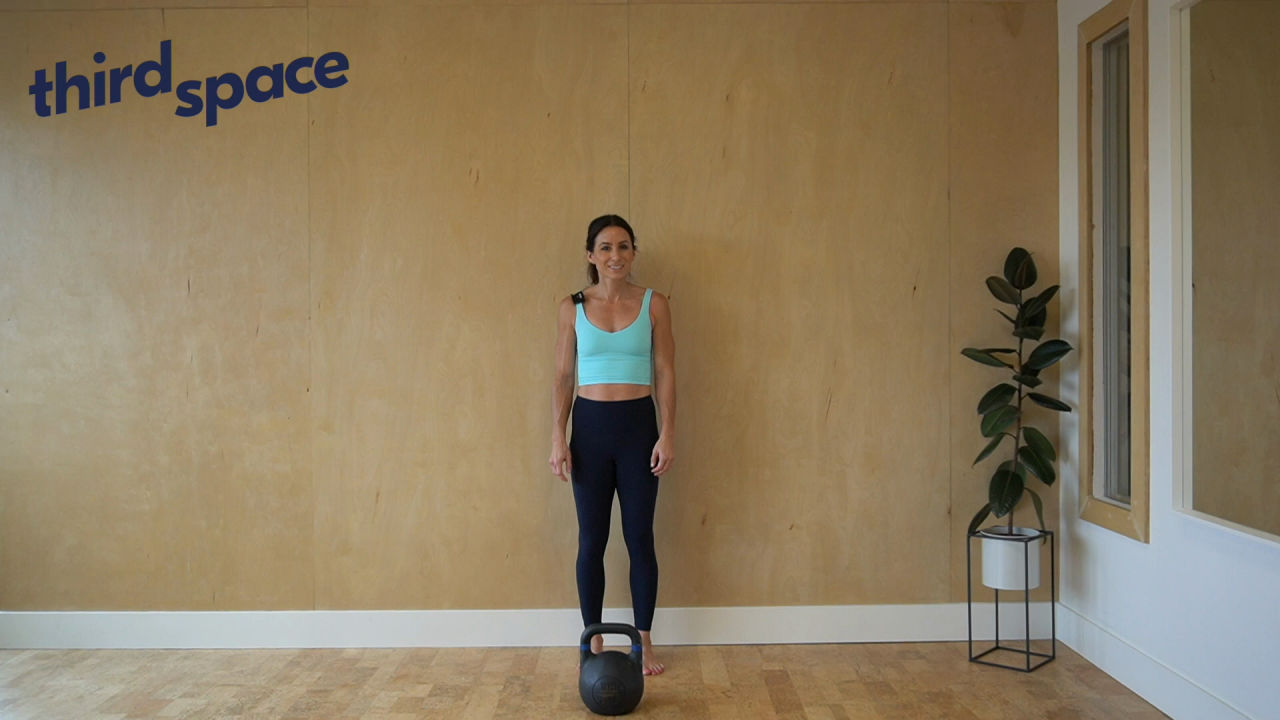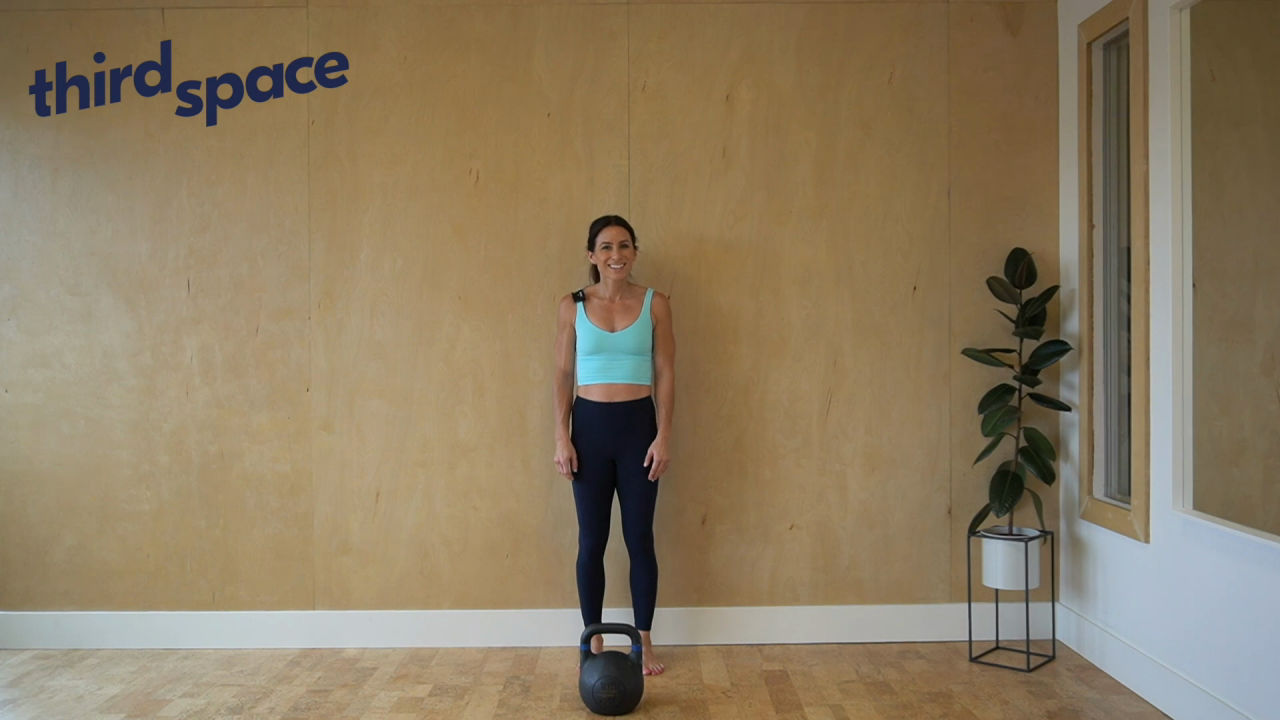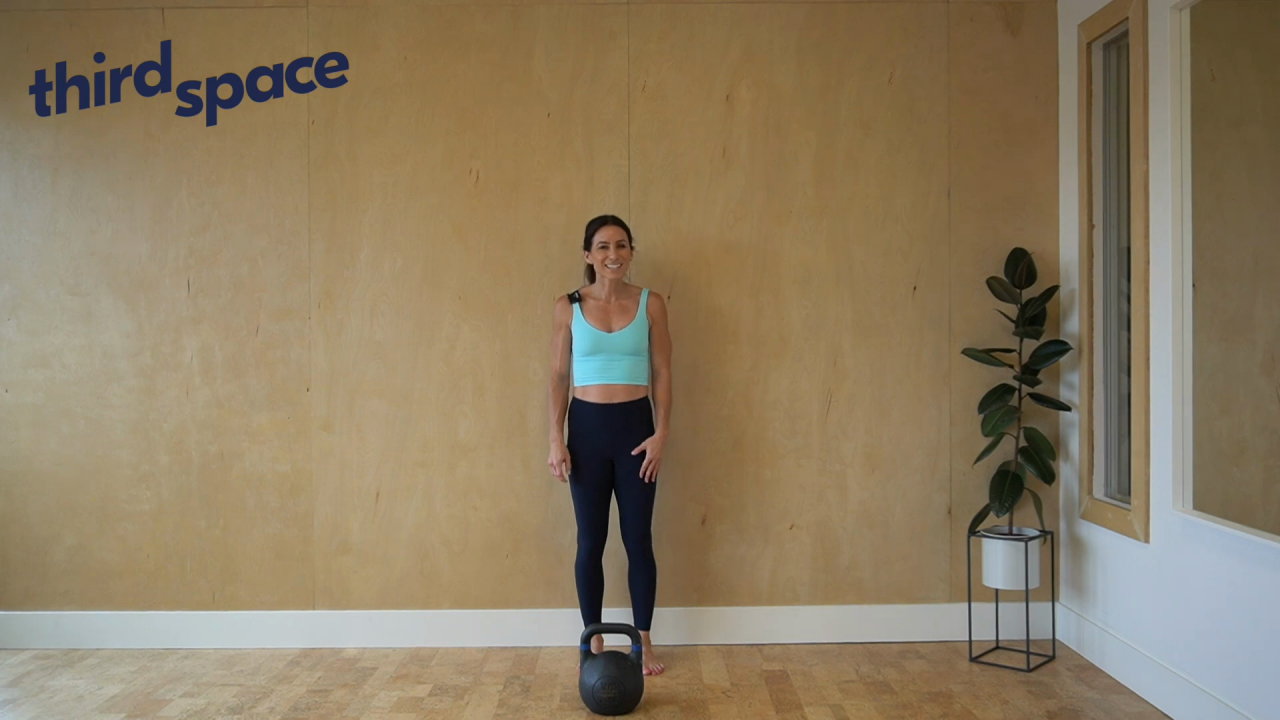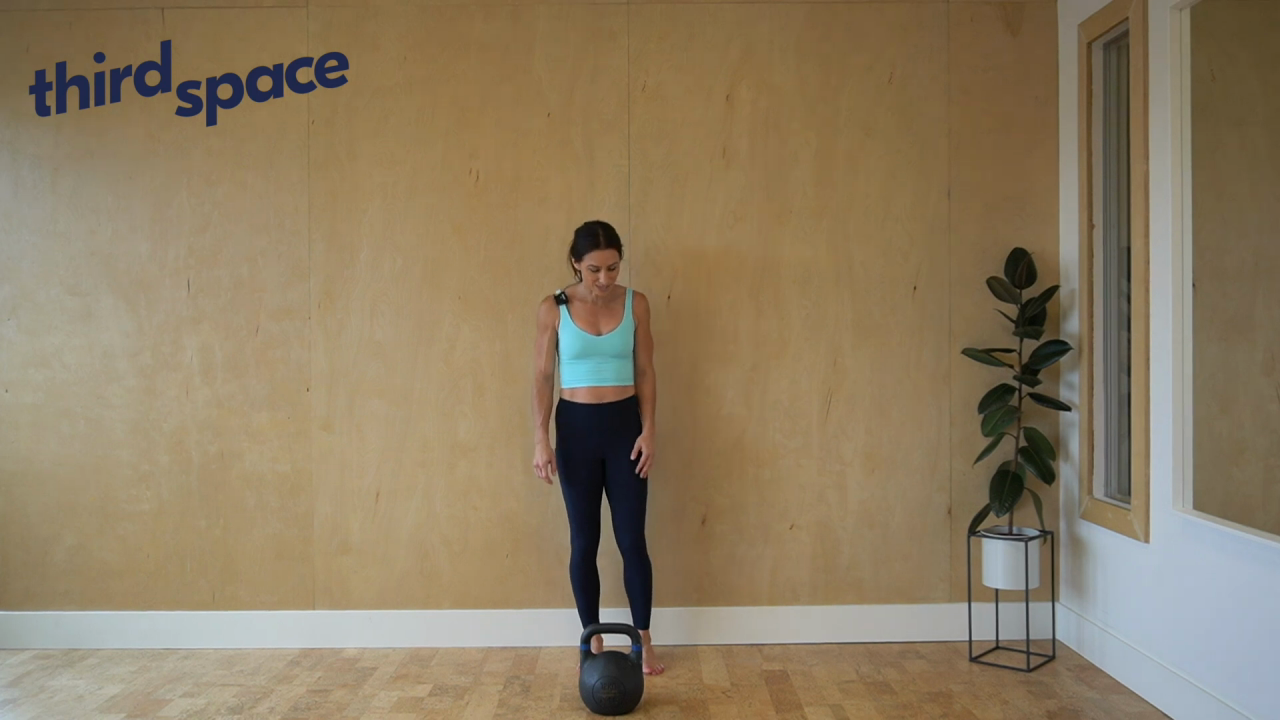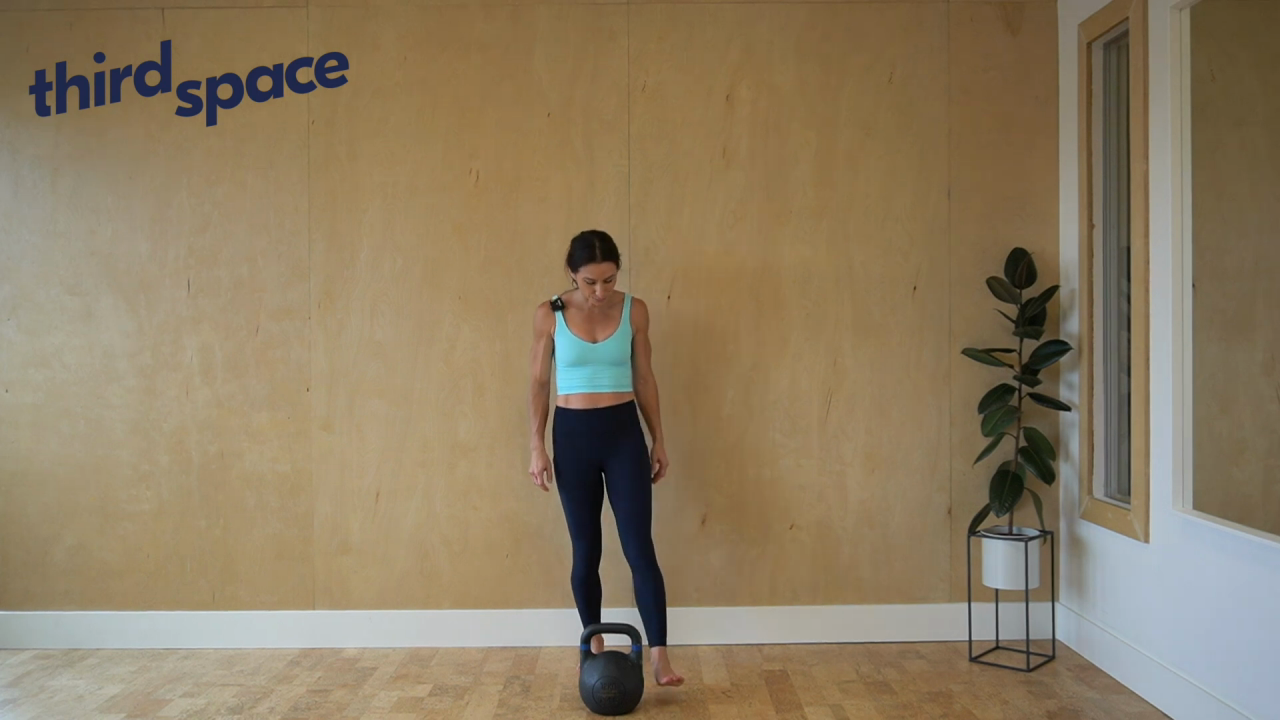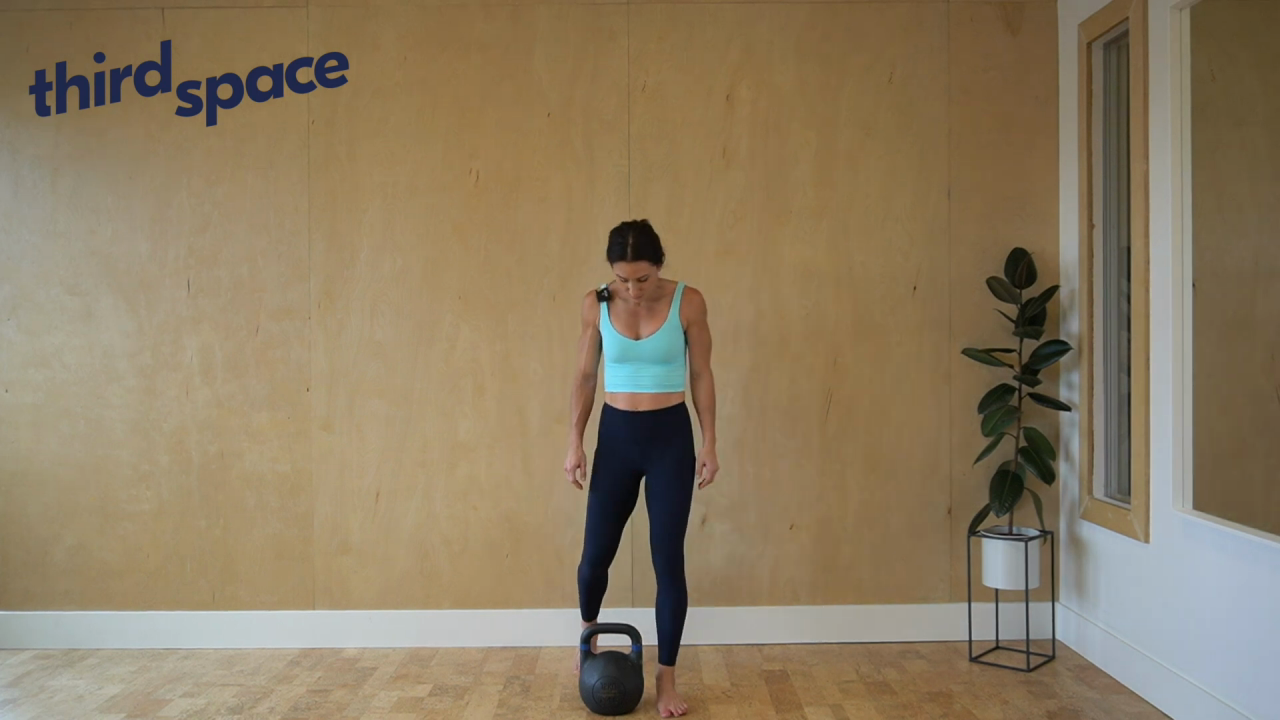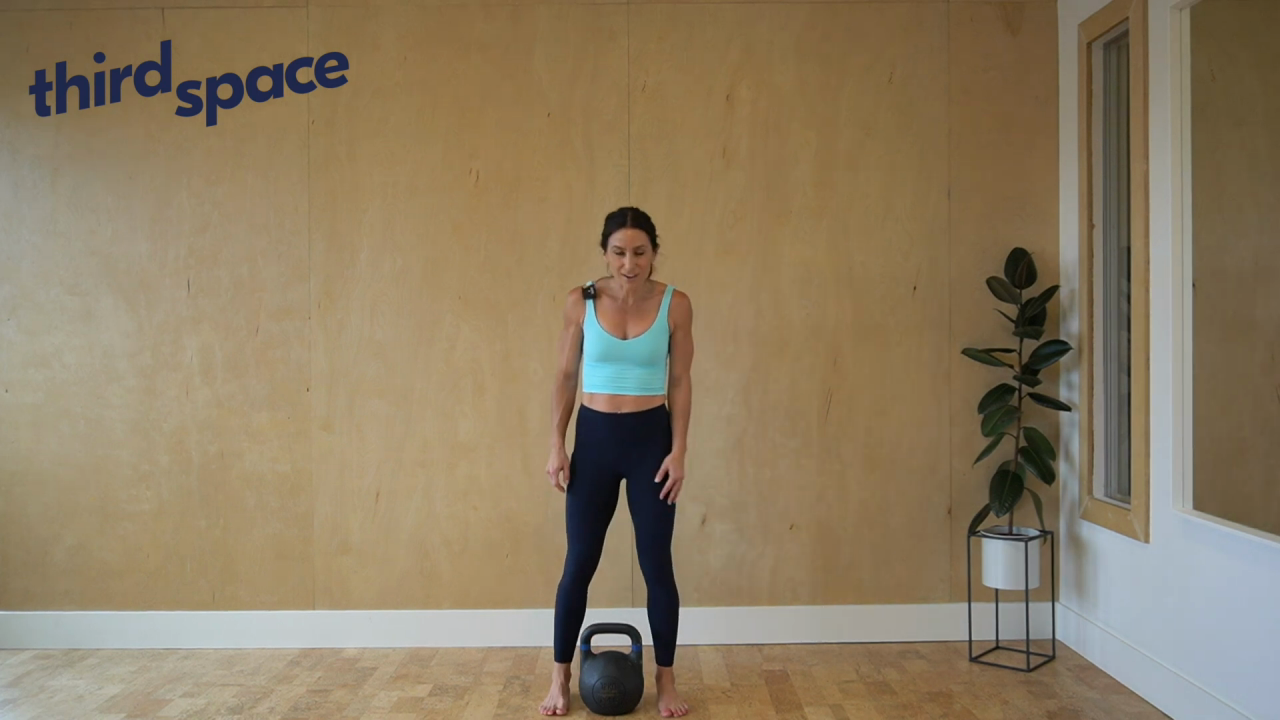
dt=0.7s
person 1, frame 1
left shoulder: (654, 304)
right shoulder: (572, 307)
left elbow: (665, 373)
right elbow: (563, 376)
left wrist: (667, 434)
right wrist: (557, 438)
left hip: (638, 426)
right hip: (590, 426)
left knee: (639, 538)
right knee: (591, 540)
left ankle: (644, 642)
right ankle: (593, 641)
person 1, frame 2
left shoulder: (654, 303)
right shoulder: (572, 305)
left elbow: (664, 373)
right elbow: (563, 375)
left wrist: (663, 436)
right wrist: (562, 436)
left hip: (638, 426)
right hip: (589, 426)
left knee: (640, 538)
right knee: (591, 540)
left ankle: (644, 641)
right ankle: (593, 642)
person 1, frame 3
left shoulder: (651, 304)
right shoulder: (568, 306)
left elbow: (661, 373)
right elbow: (559, 376)
left wrist: (660, 434)
right wrist: (556, 438)
left hip: (635, 426)
right hip: (586, 427)
left knee: (638, 539)
right knee: (590, 541)
left ankle: (644, 641)
right ankle: (594, 641)
person 1, frame 4
left shoulder: (635, 303)
right shoulder: (553, 307)
left elbow: (645, 371)
right elbow: (543, 377)
left wrist: (648, 431)
right wrist: (541, 439)
left hip: (624, 426)
right hip: (576, 427)
left knee: (632, 539)
right knee: (584, 541)
left ankle: (643, 640)
right ankle: (593, 641)
person 1, frame 5
left shoulder: (634, 311)
right shoulder: (549, 314)
left elbow: (644, 378)
right elbow: (539, 383)
left wrist: (658, 440)
right wrist: (537, 446)
left hip: (623, 433)
right hip: (572, 435)
left knee: (639, 547)
right knee: (585, 550)
left ankle: (659, 656)
right ankle: (595, 645)
person 1, frame 6
left shoulder: (688, 302)
right shoulder: (596, 304)
left elbow: (701, 375)
right elbow: (585, 375)
left wrist: (709, 443)
right wrist: (574, 442)
left hip: (671, 437)
right hip: (616, 435)
left knee: (668, 560)
right knee: (596, 554)
left ankle: (666, 677)
right ankle: (588, 637)
person 1, frame 7
left shoulder: (675, 304)
right shoulder: (581, 301)
left elbow: (680, 382)
right elbow: (565, 376)
left wrist: (679, 450)
right wrist: (556, 446)
left hip: (650, 439)
right hip: (594, 438)
left knee: (656, 565)
right knee: (579, 564)
left ankle: (666, 679)
right ankle: (560, 677)
